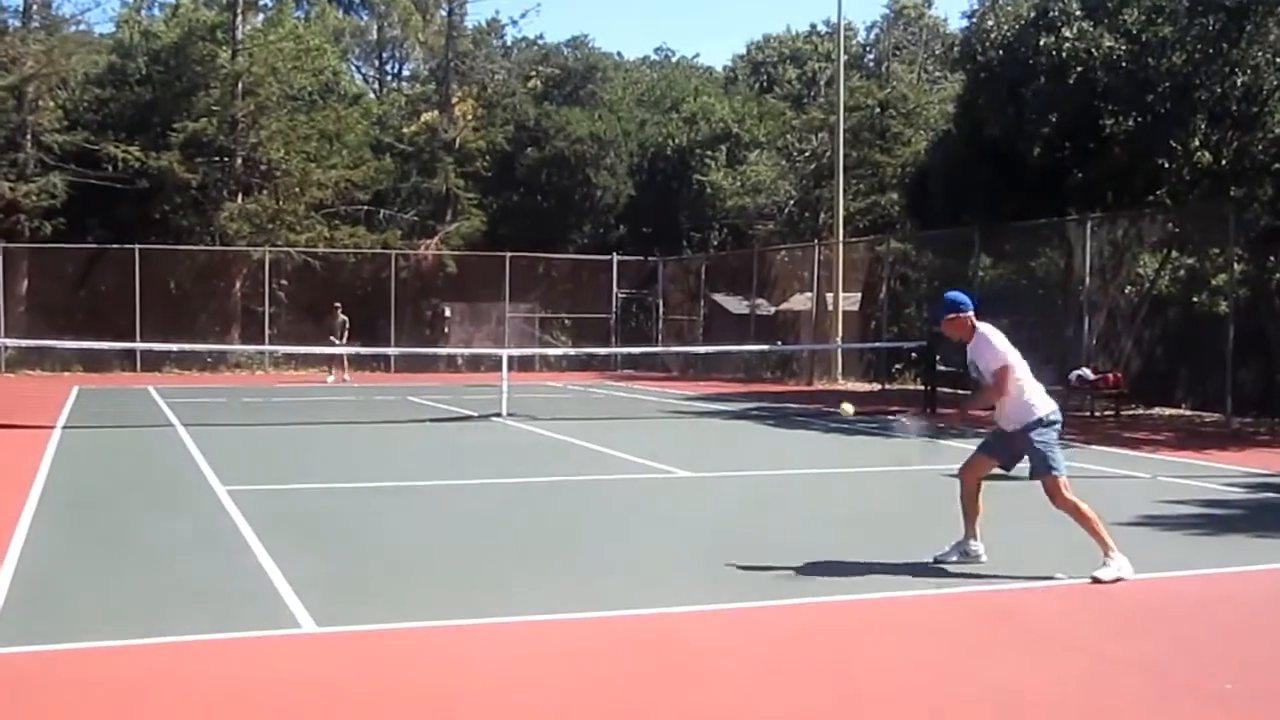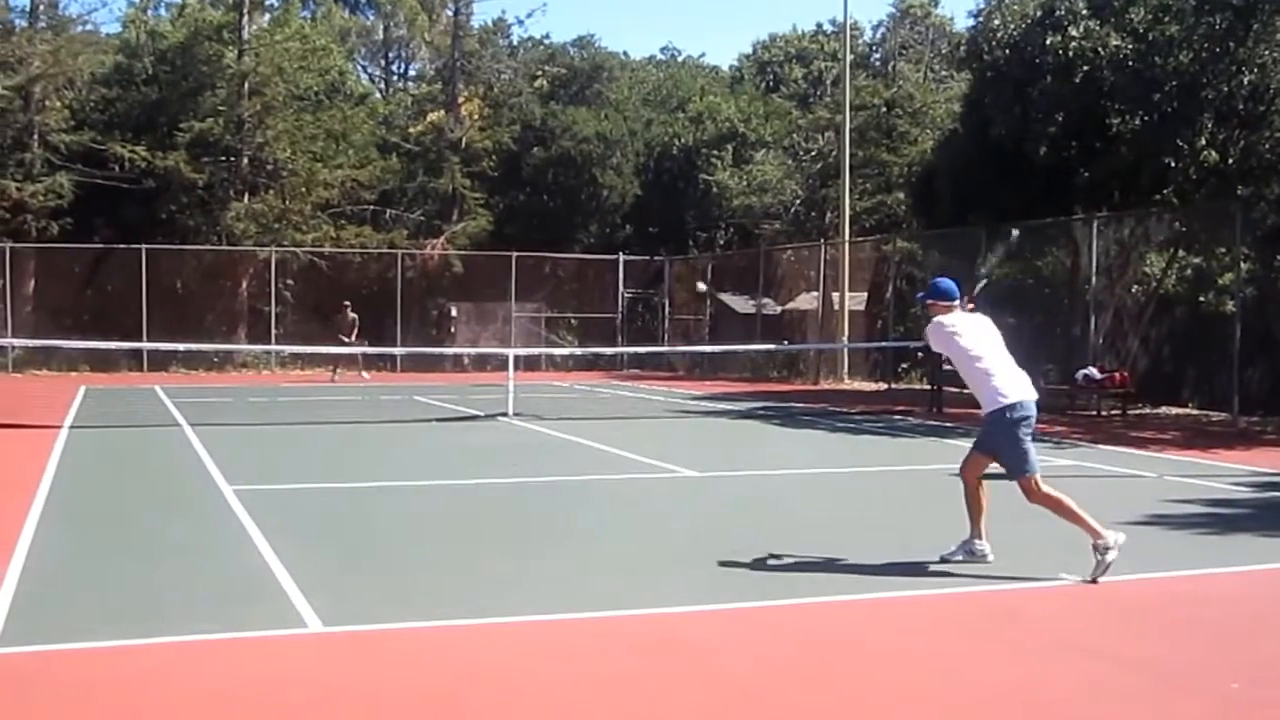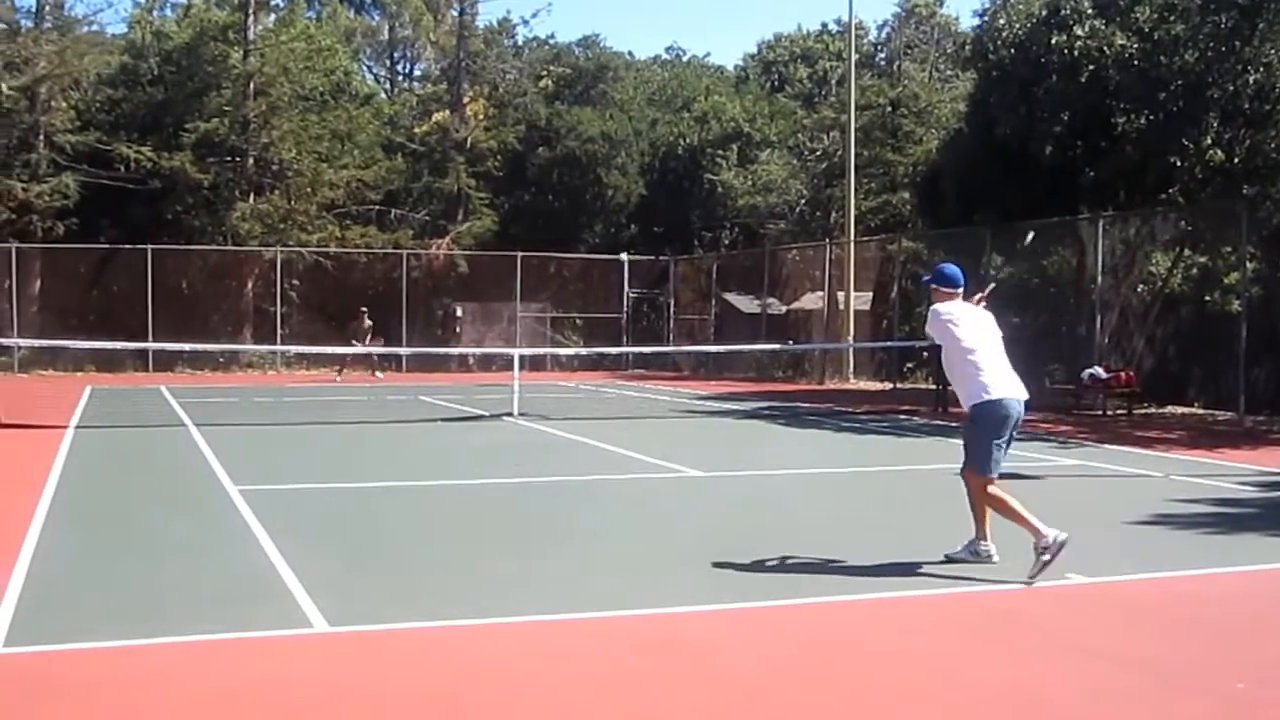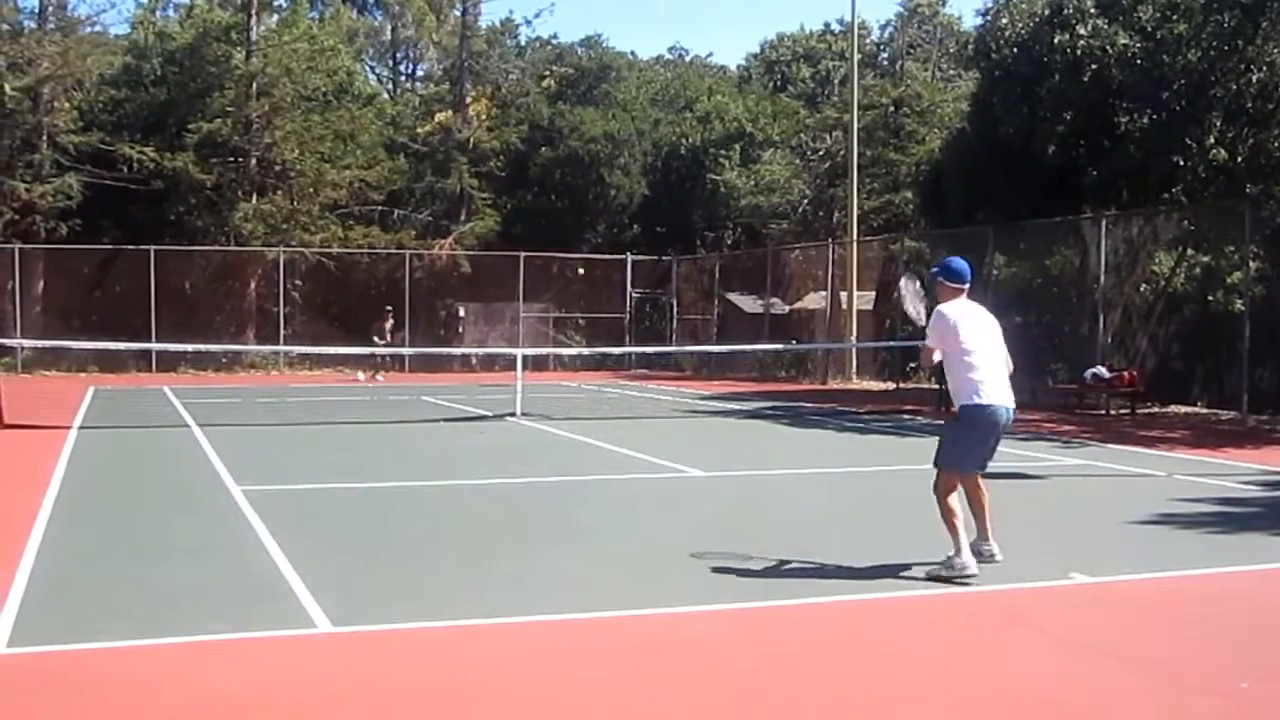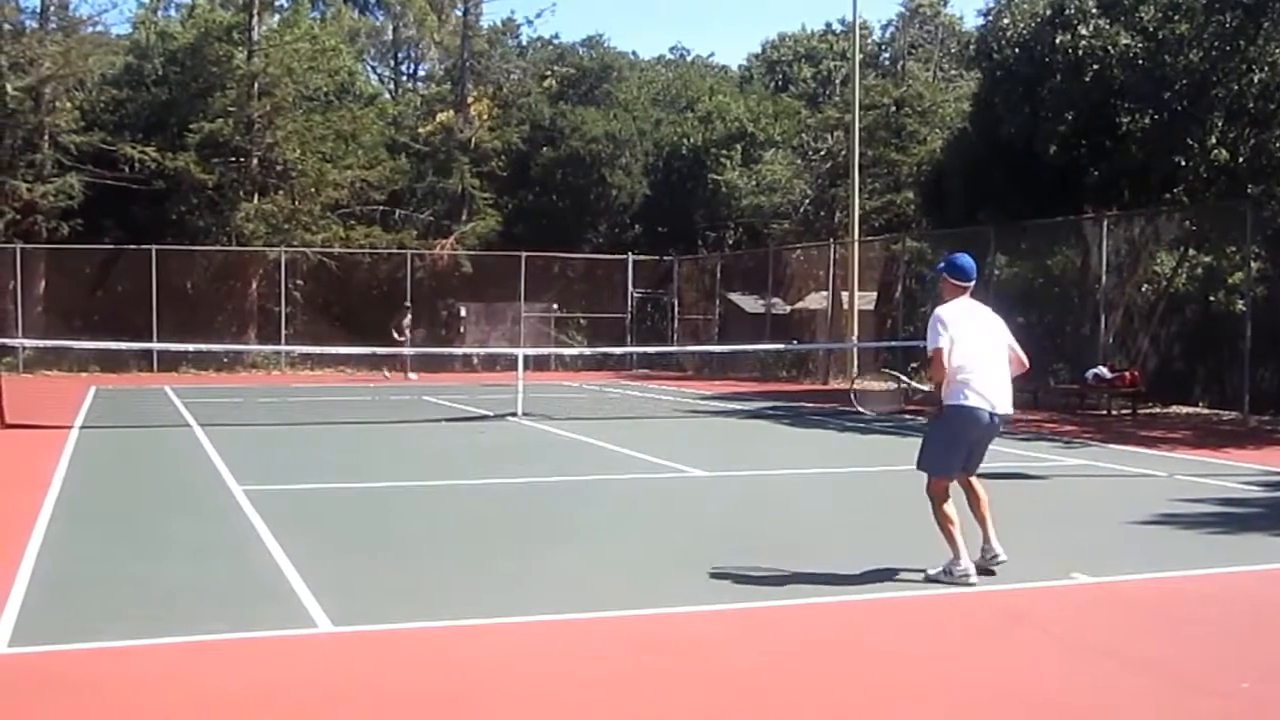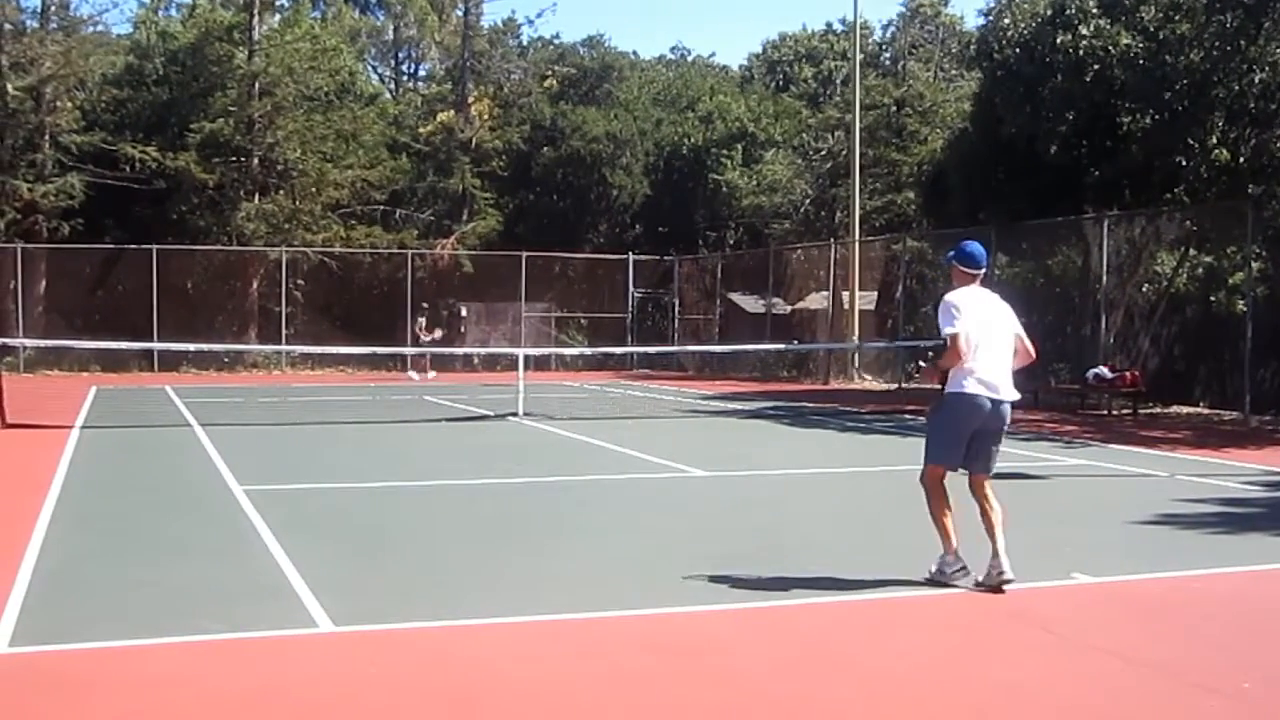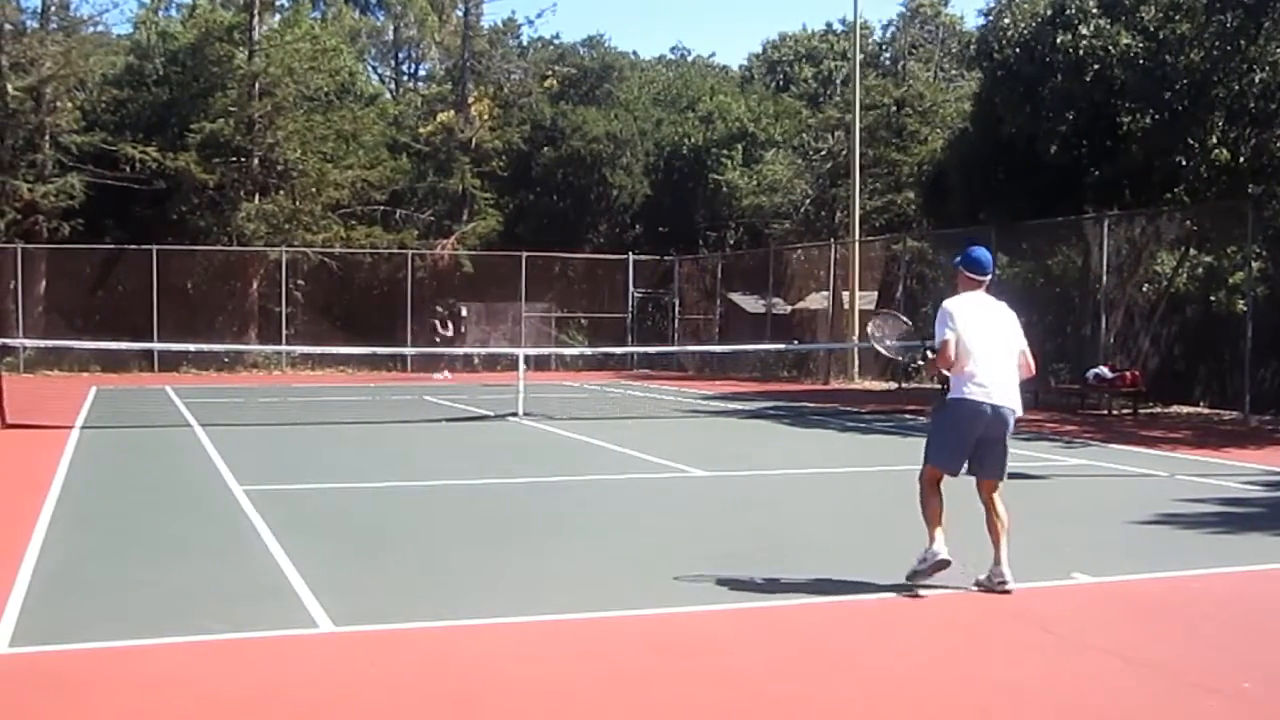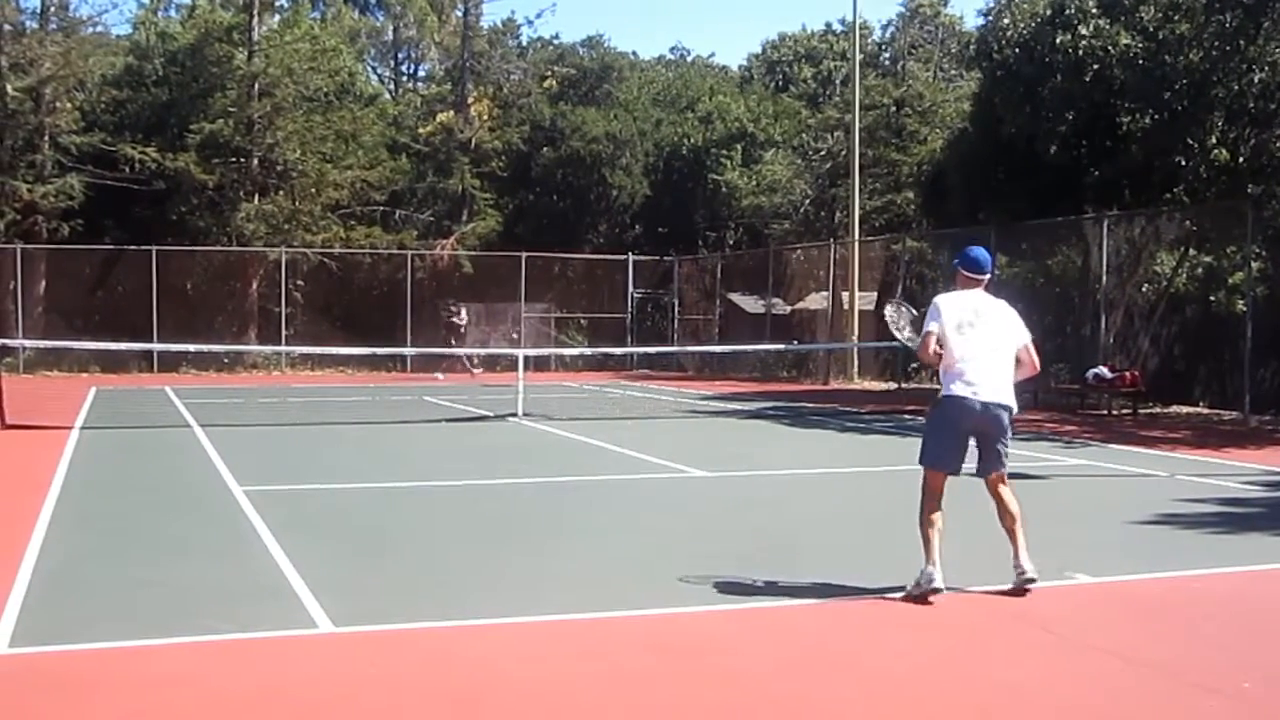
dt=0.2s
person 1, frame 1
left shoulder: (987, 336)
right shoulder: (974, 346)
left elbow: (1001, 387)
left wrist: (966, 407)
right wrist: (974, 403)
left hip: (1038, 420)
right hip: (1010, 424)
left knee: (1059, 495)
right knee: (968, 473)
left ankle: (1114, 557)
right ankle: (970, 544)
person 1, frame 2
left shoulder: (939, 325)
right shoulder: (979, 320)
left hip: (1008, 409)
right hip: (1010, 406)
left knee: (1034, 490)
right knee: (969, 472)
left ankle: (1104, 539)
right ankle: (977, 543)
person 1, frame 3
left shoulder: (939, 312)
right shoulder: (982, 315)
left hip: (990, 404)
right hip: (1011, 399)
left knee: (984, 488)
right knee: (970, 474)
left ankle: (1046, 537)
right ankle: (982, 543)
person 1, frame 4
left shoulder: (945, 312)
right shoulder: (985, 315)
left elbow: (927, 357)
right elbow: (1007, 366)
left wrist: (937, 354)
left hip: (977, 407)
right hip: (1003, 405)
left knee: (945, 486)
right knee: (968, 475)
left ankle: (962, 557)
right ankle: (984, 544)
person 1, frame 5
left shoulder: (943, 313)
right shoulder: (991, 316)
left elbow: (938, 368)
right elbow: (1022, 364)
left wrist: (939, 382)
left hip: (962, 408)
right hip: (997, 409)
left knee: (937, 489)
right knee: (965, 475)
left ankle: (961, 564)
right ankle: (990, 547)
person 1, frame 6
left shoulder: (954, 300)
right shoulder: (1001, 304)
left elbow: (957, 352)
right elbow: (1027, 354)
left wrist: (934, 368)
left hip: (964, 396)
right hip: (1001, 400)
left knee: (932, 478)
right knee: (980, 483)
left ankle: (952, 558)
right ankle: (1000, 561)
person 1, frame 7
left shoulder: (953, 306)
right shoulder: (1007, 313)
left elbow: (947, 358)
right elbow: (1028, 368)
left wrist: (935, 363)
left hip: (966, 402)
right hip: (1005, 407)
left knee: (930, 478)
right knee: (989, 491)
left ankle: (936, 547)
right ankle: (1001, 569)
person 1, frame 8
left shoulder: (944, 302)
right shoulder: (1007, 311)
left elbow: (926, 352)
right elbow: (1032, 365)
left hip: (957, 400)
right hip: (999, 404)
left knee: (933, 487)
right knee: (998, 484)
left ankle: (932, 570)
right ankle: (1022, 563)
